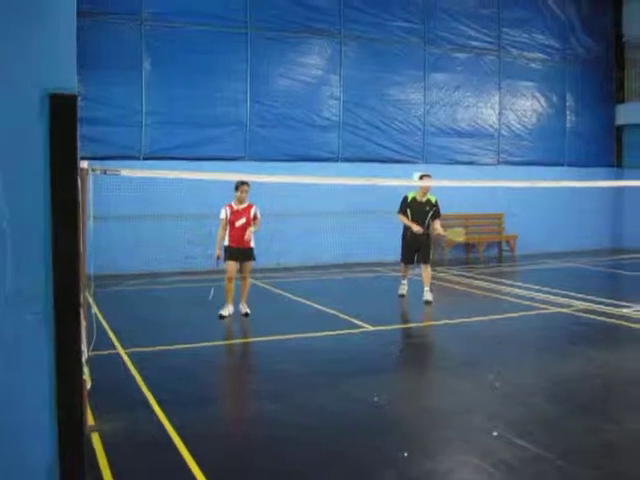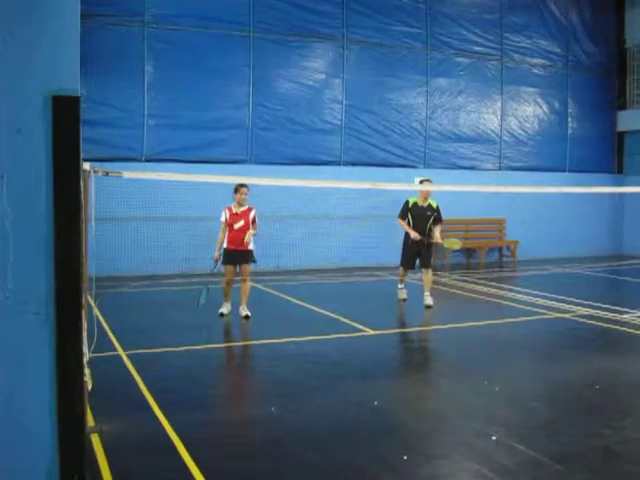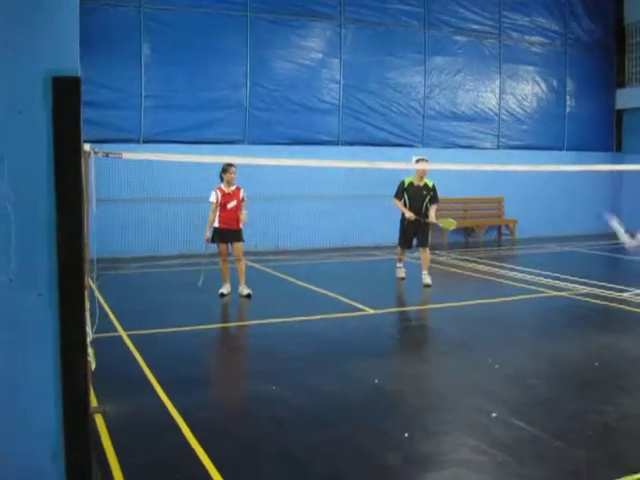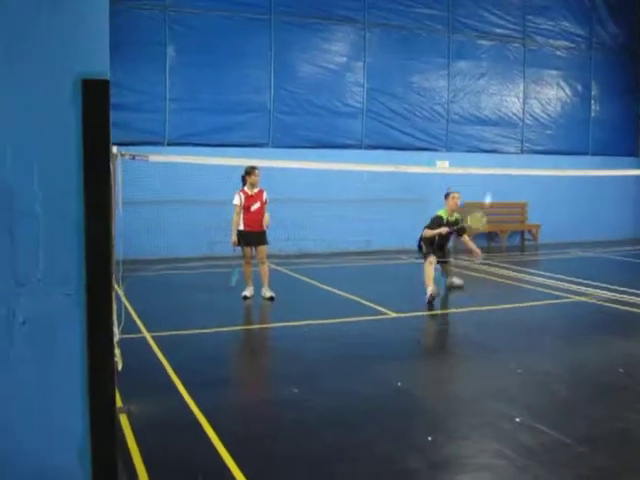
dt=0.7s
person 1, frame 1
left shoulder: (252, 208)
right shoulder: (227, 209)
left elbow: (257, 225)
right elbow: (222, 229)
left wrist: (251, 230)
right wrist: (218, 248)
left hip: (247, 247)
right hip: (231, 247)
left knee: (245, 276)
right knee: (230, 276)
left ankle: (243, 304)
right ankle: (229, 306)
person 1, frame 2
left shoulder: (251, 211)
right shoulder: (227, 211)
left elbow: (255, 229)
right elbow: (222, 232)
left wrist: (251, 233)
right wrist: (217, 250)
left hip: (246, 249)
right hip: (229, 249)
left knee: (245, 278)
right knee: (228, 279)
left ankle: (243, 307)
right ankle: (226, 304)
person 1, frame 3
left shoulder: (240, 190)
right shoulder: (217, 192)
right elbow: (213, 212)
left wrist: (243, 213)
right wrist: (208, 231)
left hip: (236, 229)
right hip: (221, 229)
left knee: (239, 257)
right knee: (223, 257)
left ankle: (242, 286)
right ankle: (226, 285)
person 1, frame 4
left shoulder: (263, 193)
right shoulder: (240, 194)
right elbow: (236, 215)
left wrist: (266, 216)
right wrist: (234, 234)
left hip: (260, 231)
right hip: (245, 231)
left knee: (262, 259)
right knee: (247, 260)
left ankle: (265, 288)
right ankle: (249, 287)
person 2, frame 1
left shoulder: (433, 201)
right shoulder: (408, 198)
left elbow: (436, 218)
right elbow: (400, 215)
left wrist: (437, 227)
right wrist: (412, 225)
left hip: (425, 237)
right hip: (409, 236)
left knee: (425, 263)
right knee: (405, 262)
left ankle: (427, 291)
right ankle: (404, 283)
person 2, frame 2
left shoulder: (434, 206)
right shoulder: (409, 203)
left elbow: (437, 223)
right elbow: (401, 220)
left wrist: (436, 233)
right wrist: (411, 231)
left hip: (427, 241)
right hip: (411, 240)
left knee: (427, 268)
right knee: (405, 266)
left ankle: (427, 295)
right ankle: (401, 287)
person 2, frame 3
left shoulder: (430, 185)
right shoulder: (405, 183)
left elbow: (434, 203)
right elbow: (396, 200)
left wrist: (432, 213)
right wrist: (405, 211)
left hip: (423, 220)
right hip: (408, 219)
left knee: (424, 247)
right knee: (402, 246)
left ankle: (425, 274)
right ankle: (400, 266)
person 2, frame 4
left shoulder: (457, 218)
right shoulder: (440, 217)
left elbow: (463, 235)
right elbow: (425, 233)
left wrist: (474, 249)
right wrist: (439, 230)
left hip: (439, 245)
right hip: (427, 243)
left knee: (445, 264)
right knee: (431, 260)
left ankle: (449, 279)
right ankle: (430, 291)
